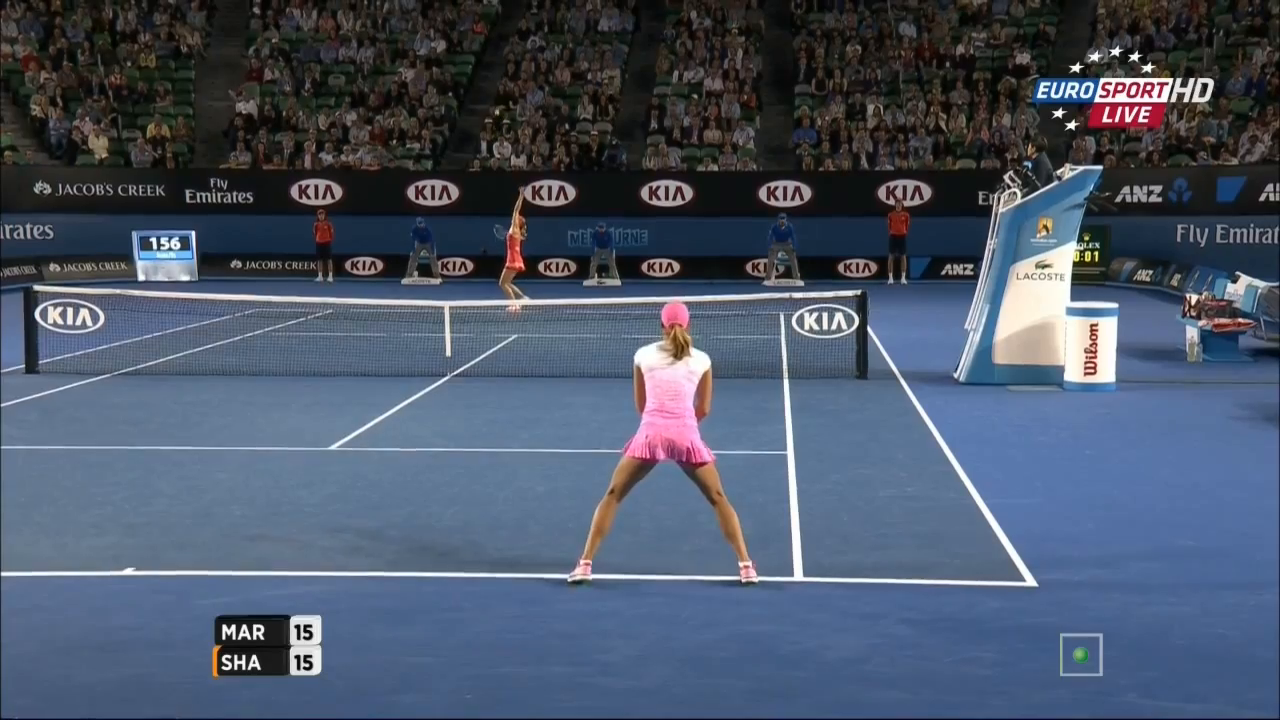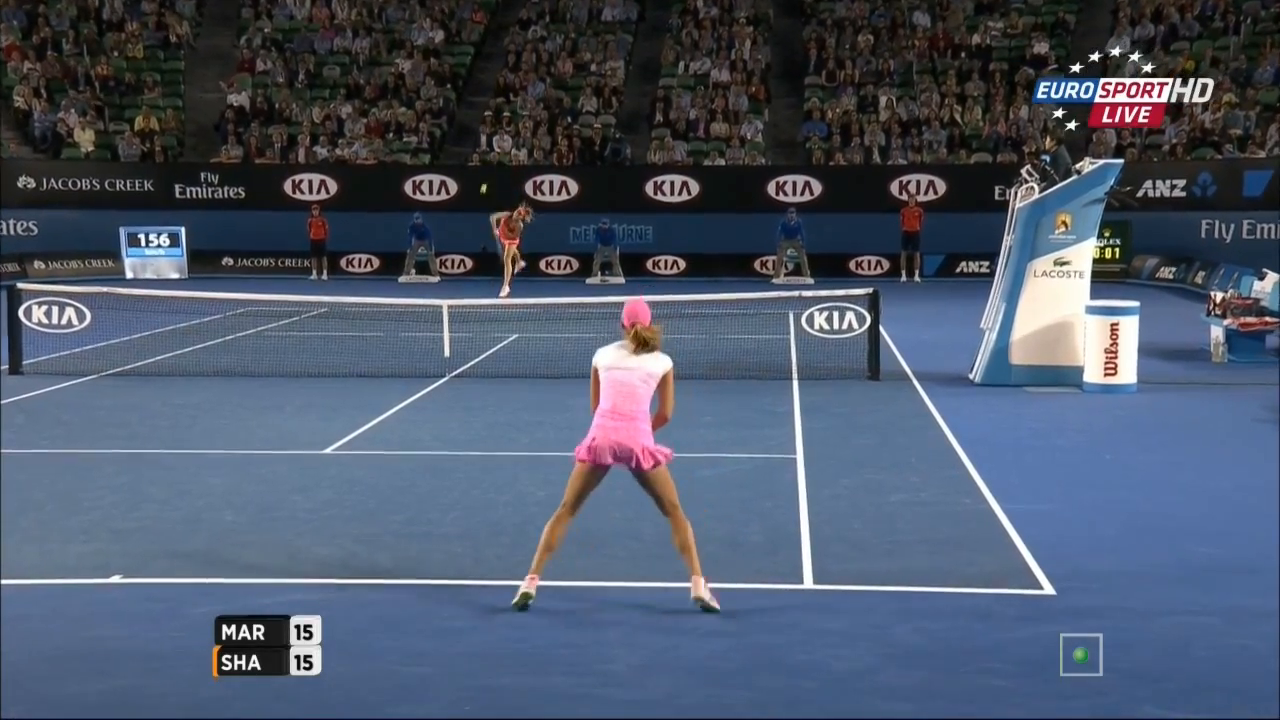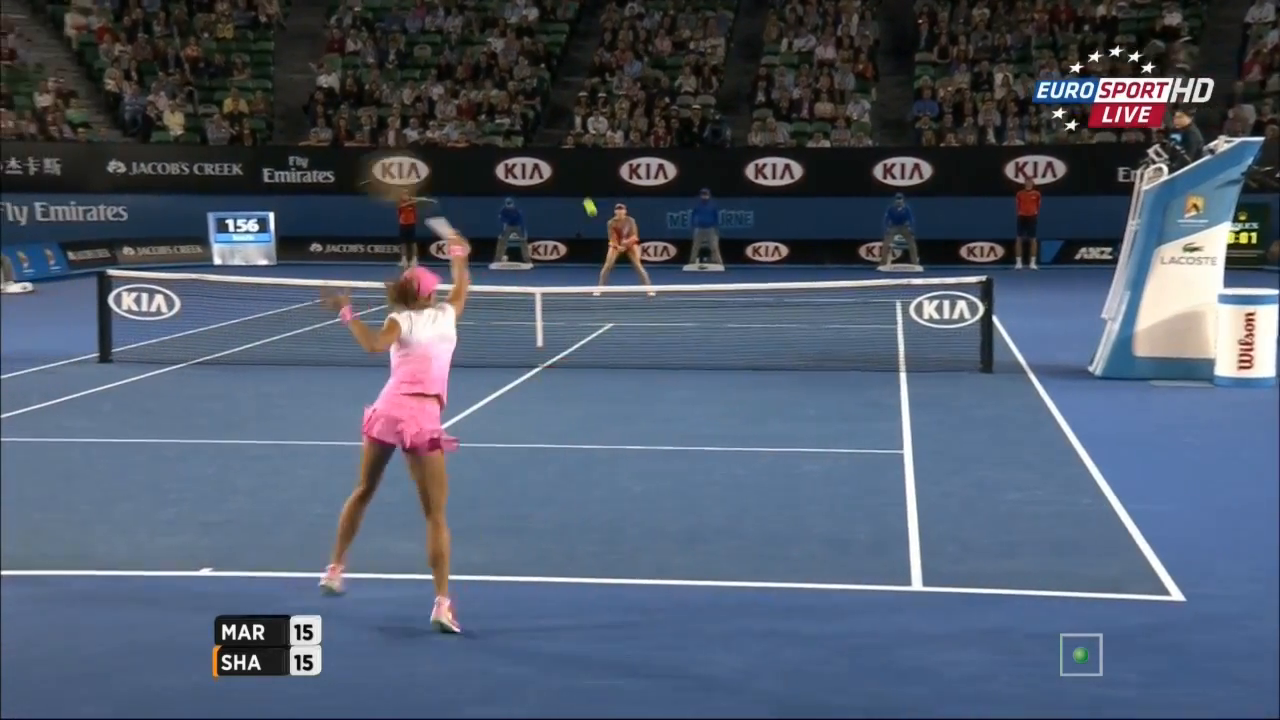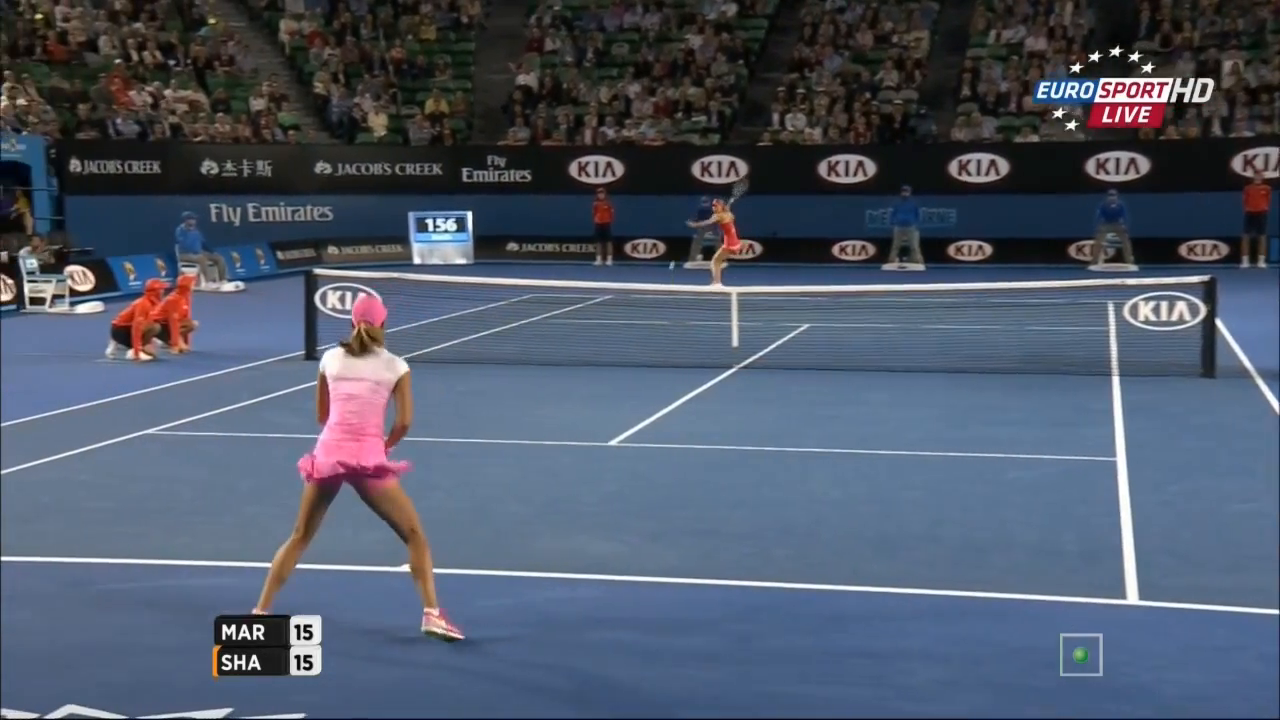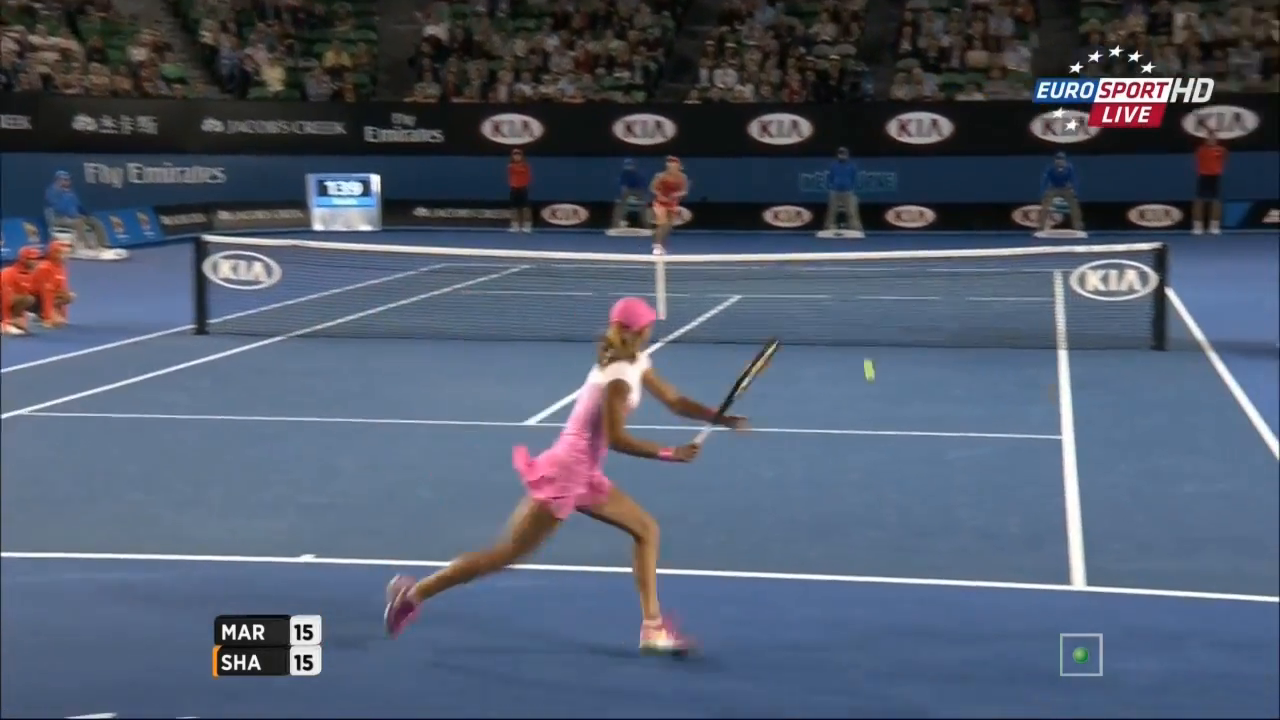
dt=1s
person 1, frame 1
left shoulder: (643, 355)
right shoulder: (702, 360)
right elbow: (704, 409)
left hip: (651, 433)
right hip: (686, 435)
left knee: (613, 496)
right knee: (718, 499)
left ankle: (585, 564)
right ankle: (746, 566)
person 1, frame 2
left shoulder: (602, 355)
right shoulder: (662, 361)
right elbow: (665, 414)
left hip: (601, 436)
right hip: (639, 440)
left knee: (566, 510)
right knee: (674, 512)
left ankle: (532, 581)
right ankle: (698, 584)
person 1, frame 3
left shoulder: (400, 320)
right shoulder: (447, 313)
left elbow: (373, 346)
right elbow: (462, 287)
left wrist: (348, 315)
right wrist: (458, 255)
left hip: (389, 412)
right hip: (423, 420)
left knee: (363, 493)
right knee: (436, 517)
left ankle: (335, 570)
right ankle: (442, 604)
person 1, frame 4
left shoulder: (331, 358)
right shoulder: (396, 367)
left elbow: (322, 416)
right elbow: (404, 423)
left hip: (328, 453)
right hip: (368, 458)
left knee: (300, 537)
right knee: (414, 536)
left ankle: (262, 611)
right ankle: (432, 614)
person 1, frame 5
left shoulder: (637, 363)
right shoulder: (620, 375)
left elbow: (677, 402)
right elbow: (616, 439)
left wrist: (722, 418)
right wrist: (669, 453)
left hip: (583, 474)
right hip: (564, 475)
left knee: (646, 531)
right knee: (505, 557)
left ankle: (653, 628)
right ankle: (412, 594)
